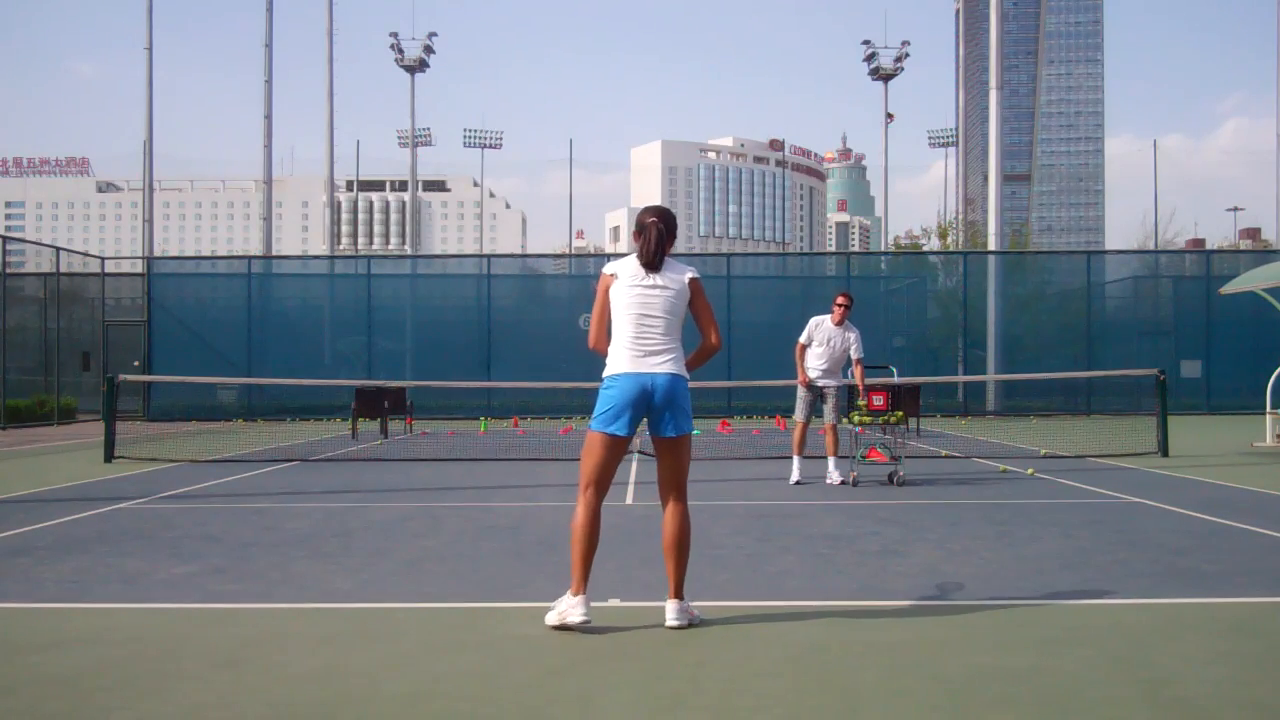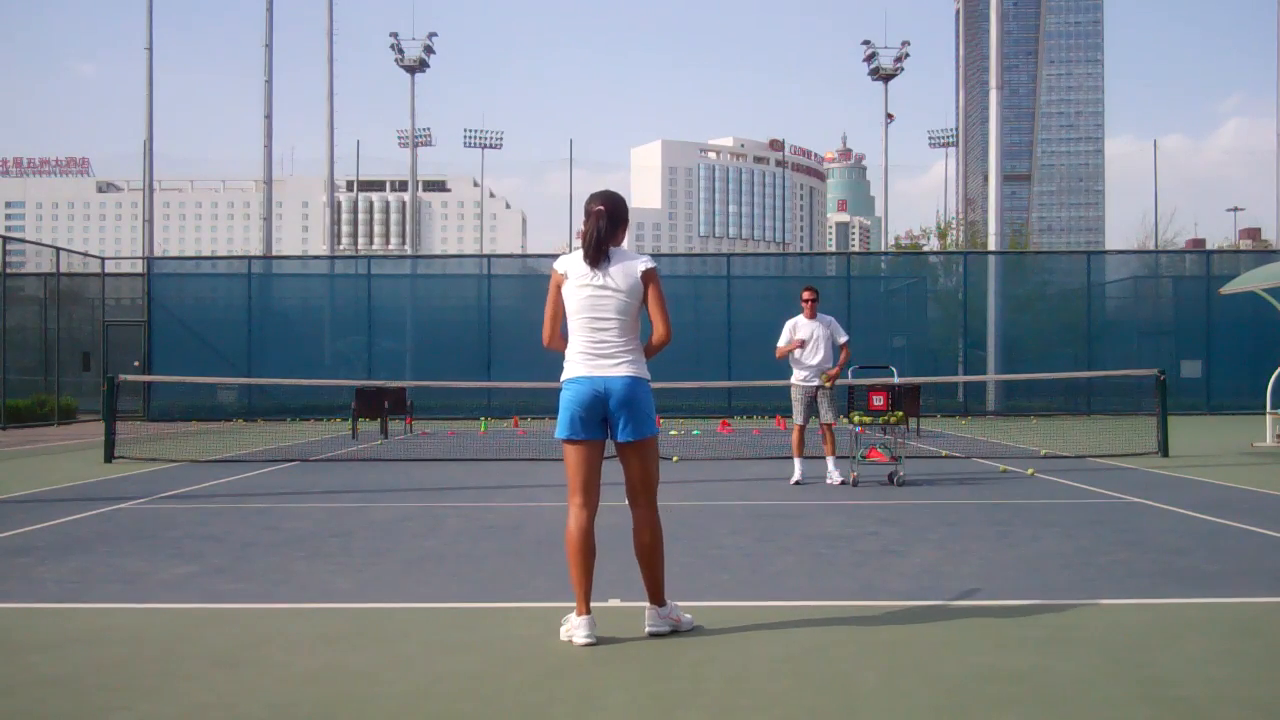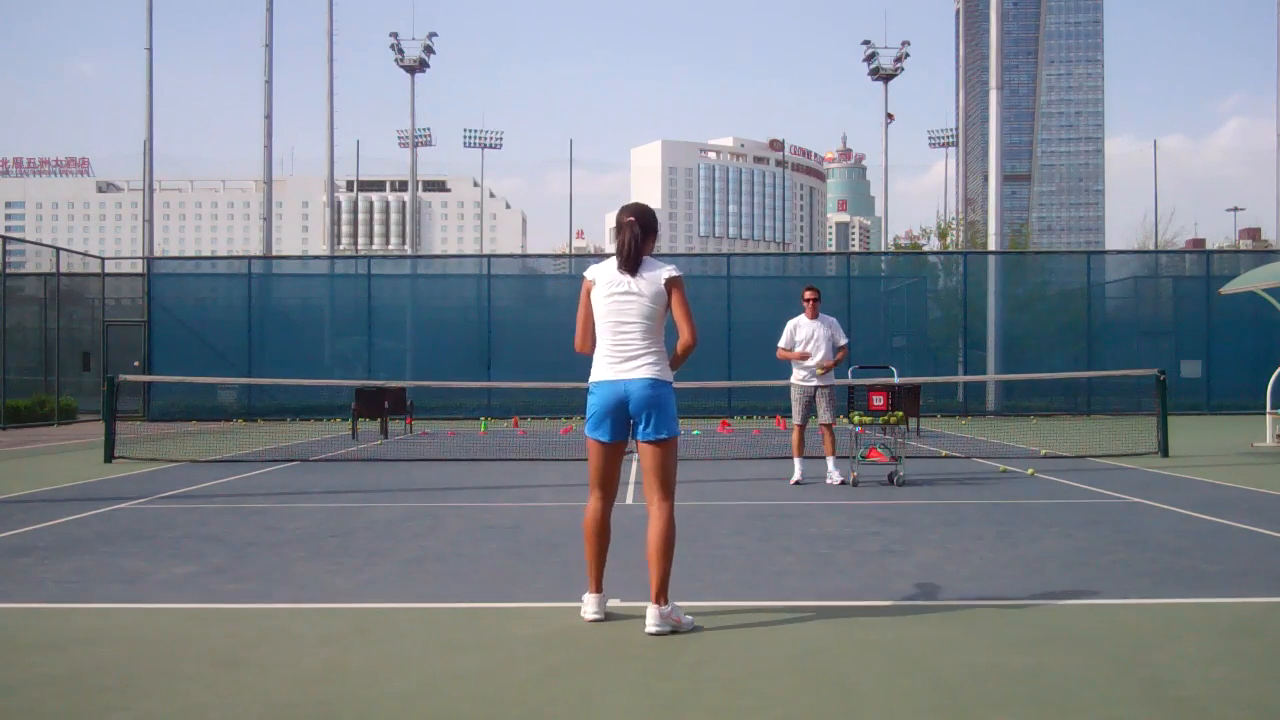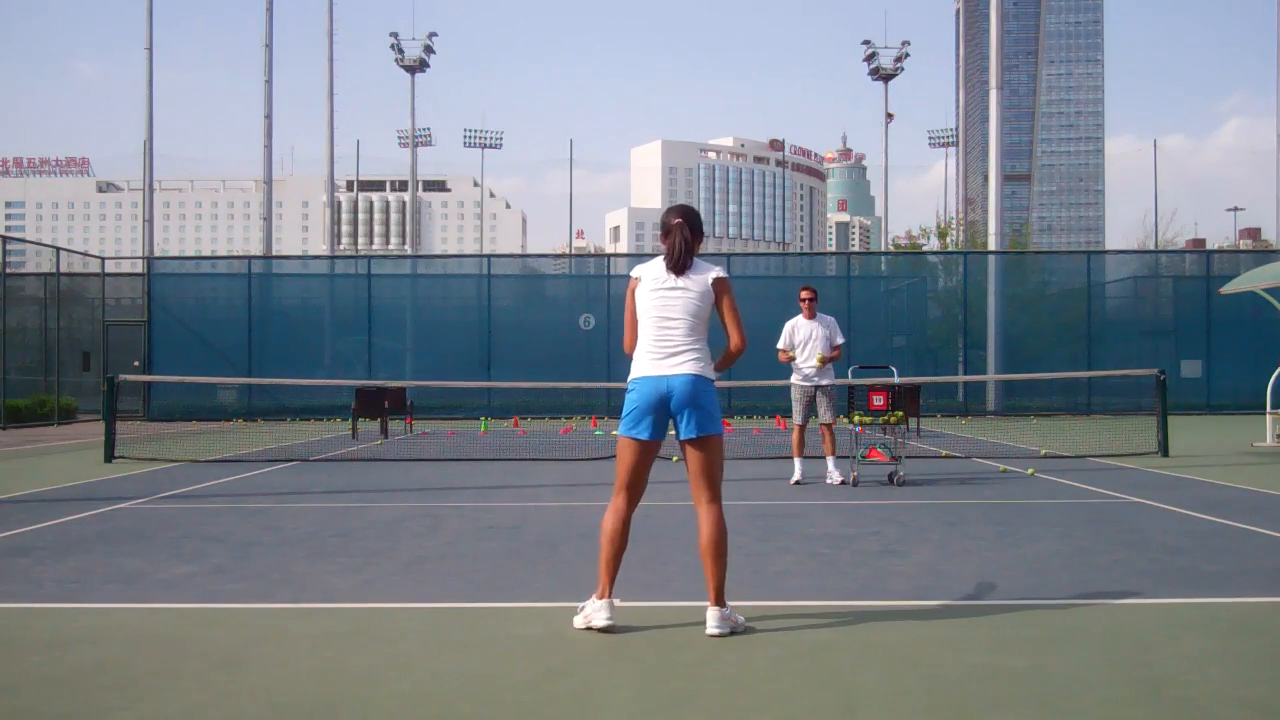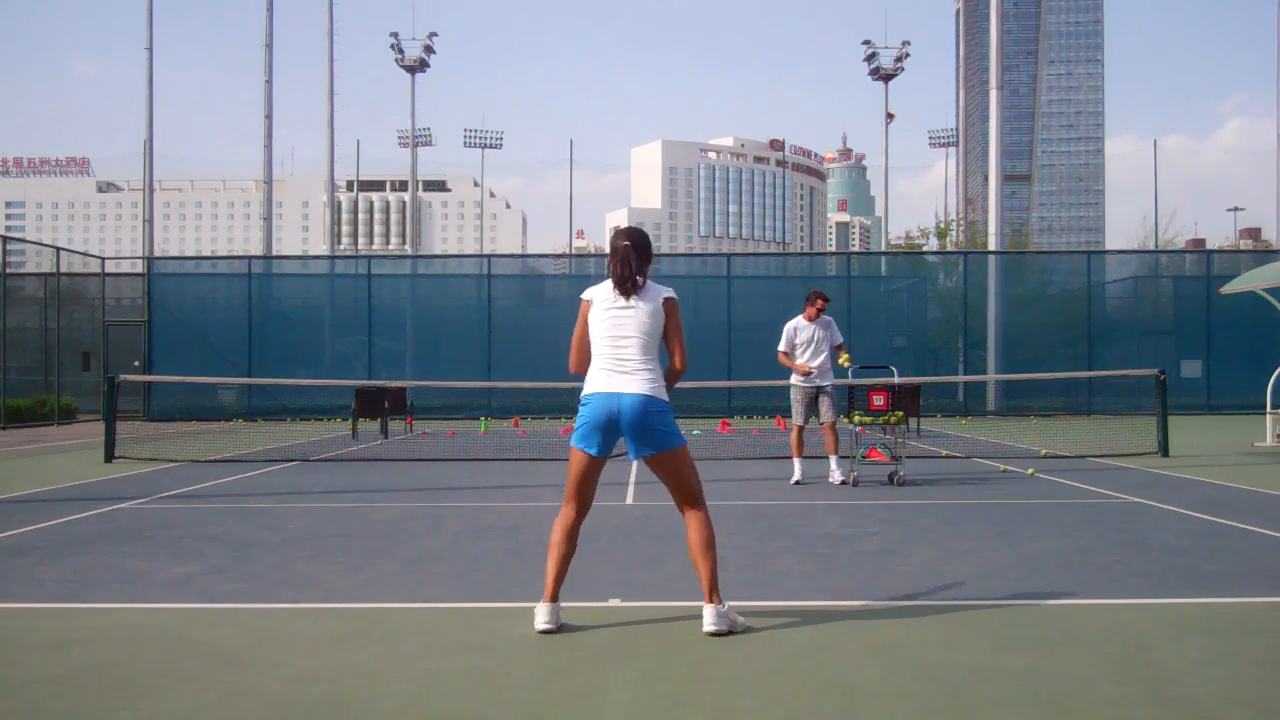
dt=1s
person 1, frame 1
left shoulder: (614, 271)
right shoulder: (688, 277)
left elbow: (595, 341)
right elbow: (713, 341)
left hip: (620, 383)
right hip: (670, 385)
left knee: (589, 493)
right knee: (674, 499)
left ankle: (577, 597)
right ankle: (676, 603)
person 1, frame 2
left shoulder: (565, 266)
right shoulder: (642, 266)
left elbow: (549, 338)
right elbow: (663, 333)
left hip: (579, 386)
right hip: (630, 385)
left knee: (581, 506)
right knee: (643, 505)
left ankle: (583, 616)
right ankle: (658, 609)
person 1, frame 3
left shoulder: (594, 274)
right shoulder: (667, 275)
left elbow: (582, 344)
right elbow: (688, 338)
left hip: (604, 386)
right hip: (652, 387)
left knee: (600, 498)
right knee: (660, 502)
left ankle: (594, 596)
right ankle: (659, 606)
person 1, frame 4
left shoulder: (640, 275)
right shoulder: (714, 276)
left elbow: (630, 345)
right elbow: (737, 342)
left hip: (644, 385)
right hip: (693, 385)
left knee: (622, 500)
right knee: (708, 501)
left ankle: (602, 602)
right ankle: (717, 610)
person 1, frame 5
left shoulder: (591, 296)
right shoulder: (664, 297)
left elbow: (576, 365)
right elbow: (679, 364)
left hip: (596, 401)
right hip: (646, 404)
left knee: (572, 509)
right knee: (692, 506)
left ankle: (548, 606)
right ankle: (714, 607)
person 2, frame 1
left shoulder: (853, 334)
right shoulder: (816, 322)
left elbow: (857, 363)
right elbow: (800, 347)
left wrist: (861, 389)
right wrist: (801, 372)
left hip: (832, 383)
right hip: (809, 380)
left knee: (831, 426)
right knee: (801, 423)
left ankle: (832, 471)
right ankle: (796, 469)
person 2, frame 2
left shoulder: (830, 322)
right shoulder: (792, 324)
left elbow: (845, 348)
right elbow: (778, 354)
left wrist: (838, 368)
right wrist: (791, 346)
left hip: (825, 382)
right hip: (801, 382)
left knee: (827, 426)
right knee: (799, 426)
left ankle: (832, 470)
right ankle: (798, 471)
person 2, frame 3
left shoulder: (831, 323)
right shoulder: (793, 324)
left elbow: (843, 349)
right elbow: (780, 352)
left wrist: (833, 363)
right wrist: (794, 355)
left hip: (825, 381)
right hip: (800, 382)
left knee: (827, 425)
right knee: (798, 425)
left ankle: (832, 470)
right ankle: (798, 471)
person 2, frame 4
left shoulder: (829, 322)
right shoulder: (792, 325)
left elbow: (838, 351)
right elbow: (781, 353)
left wrist: (828, 358)
right wrist: (785, 357)
left hip: (825, 381)
right hip: (801, 381)
left knee: (827, 425)
right knee: (799, 426)
left ankle: (832, 470)
right ankle: (798, 471)
person 2, frame 5
left shoulder: (828, 323)
right shoulder: (792, 326)
left elbow: (839, 347)
right elbow: (781, 355)
left wrist: (843, 357)
right wrist: (796, 367)
left hip: (825, 383)
right hip: (800, 383)
left knee: (830, 425)
right knee: (798, 426)
left ankle: (834, 470)
right ankle: (797, 471)
